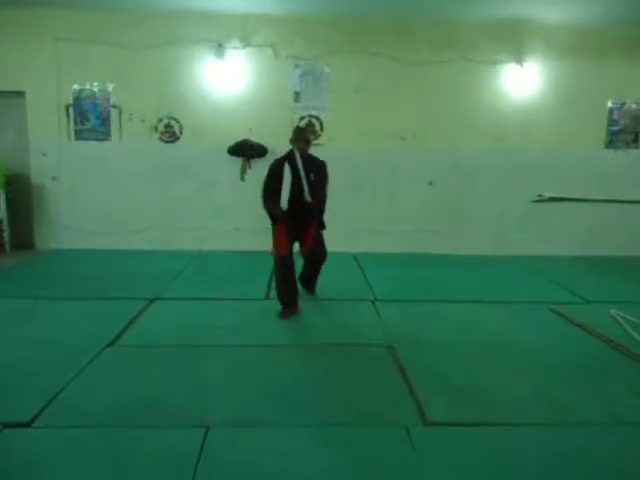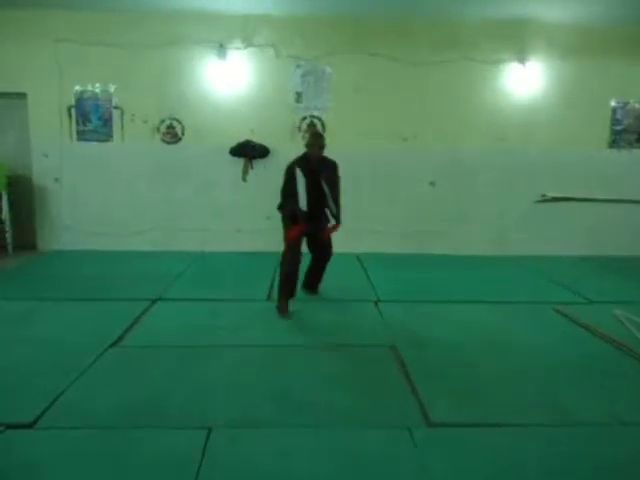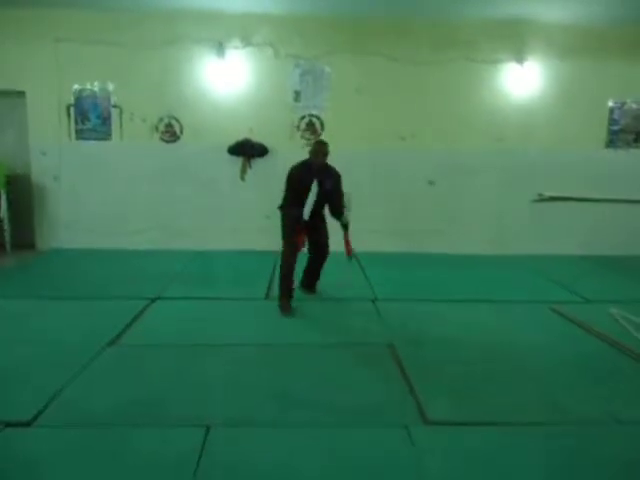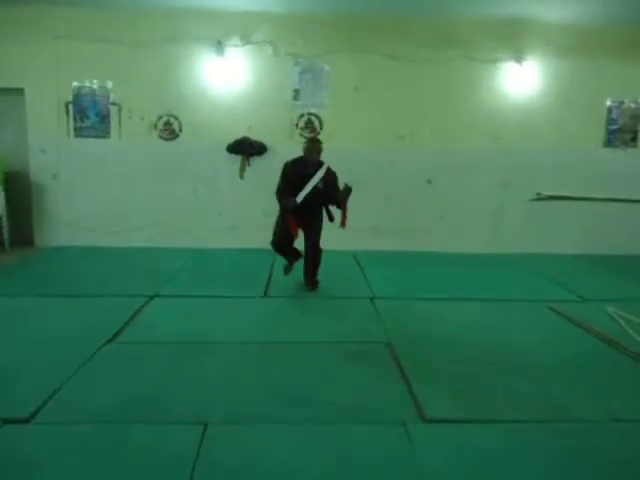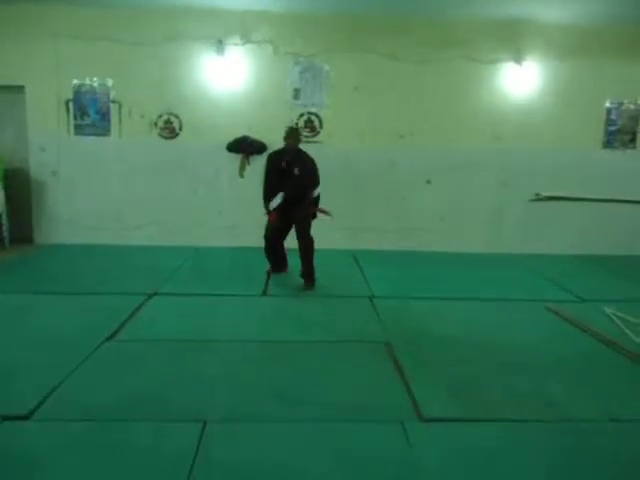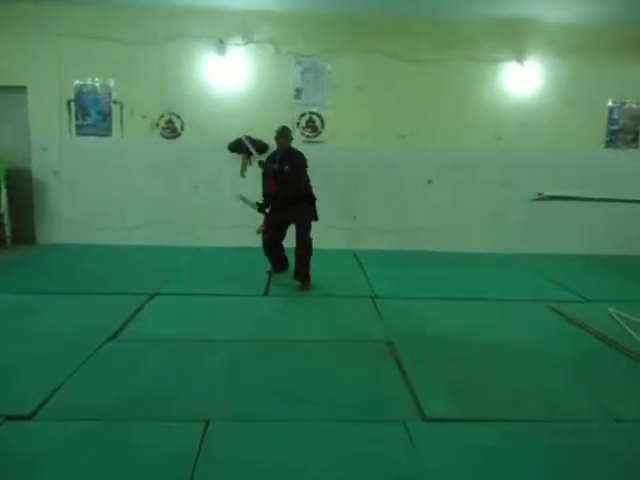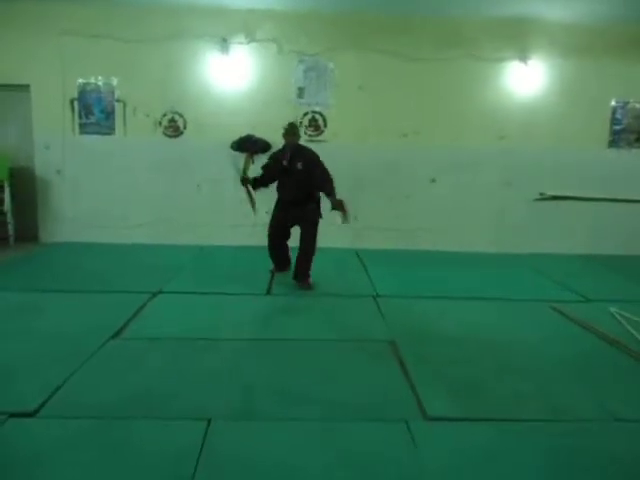
dt=0.3s
person 1, frame 1
left shoulder: (318, 165)
right shoulder: (278, 165)
left elbow: (321, 191)
right elbow: (268, 194)
left wrist: (316, 205)
right wrist: (275, 211)
left hip: (309, 218)
right hip: (284, 219)
left knee: (317, 255)
right knee: (283, 261)
left ankle: (307, 282)
right ankle: (289, 304)
person 1, frame 2
left shoulder: (330, 166)
right shoulder: (295, 166)
left elbow: (333, 191)
right elbow: (288, 194)
left wrist: (335, 213)
right wrist: (296, 211)
left hip: (317, 214)
right hip: (294, 214)
left knee: (324, 250)
right knee: (292, 253)
left ankle: (310, 284)
right ankle: (283, 298)
person 1, frame 3
left shoulder: (332, 175)
right shoulder: (297, 171)
left elbow: (336, 201)
right elbow: (289, 199)
left wrist: (342, 219)
right wrist: (299, 216)
left hip: (316, 215)
right hip: (293, 216)
left knee: (321, 249)
right knee: (290, 252)
left ankle: (308, 283)
right ankle: (285, 297)
person 1, frame 4
left shoulder: (327, 173)
right shoulder: (291, 167)
left elbow: (334, 197)
right elbow: (282, 191)
left wrist: (343, 195)
right wrist: (288, 203)
left hip: (312, 213)
right hip: (291, 209)
left knee: (313, 247)
right knee: (279, 241)
left ankle: (310, 280)
right ankle: (293, 256)
person 1, frame 5
left shoulder: (307, 161)
right shoulder: (274, 157)
left elbow: (313, 186)
right elbow: (269, 183)
left wrist: (311, 201)
right wrist: (268, 203)
left hip: (301, 205)
right hip: (280, 204)
left knee: (304, 239)
right knee: (271, 237)
left ankle: (309, 276)
right ankle: (279, 265)
person 1, frame 6
left shoulder: (297, 157)
right shoulder: (271, 159)
left elbow: (297, 180)
right elbow: (269, 184)
left wrist: (275, 172)
right wrist: (266, 203)
left hip: (301, 204)
right hip: (280, 204)
left knee: (303, 239)
right knee: (269, 236)
left ankle: (303, 276)
right ankle: (280, 264)
person 1, frame 7
left shoulder: (309, 156)
right shoulder: (277, 157)
left elbow: (323, 177)
right elbow: (268, 176)
left wrist: (332, 197)
right wrist: (253, 182)
left hip: (307, 204)
right hip: (285, 203)
left knee: (307, 240)
right knee: (275, 235)
left ankle: (302, 276)
right ankle: (282, 264)
